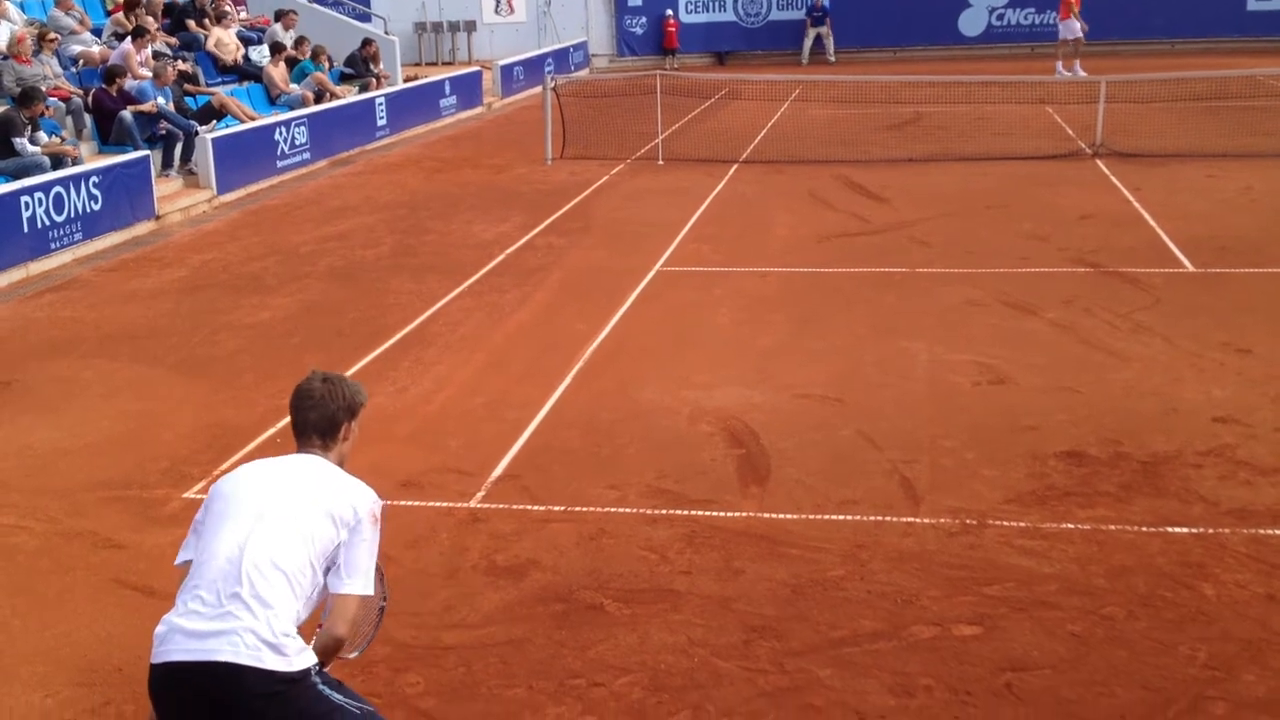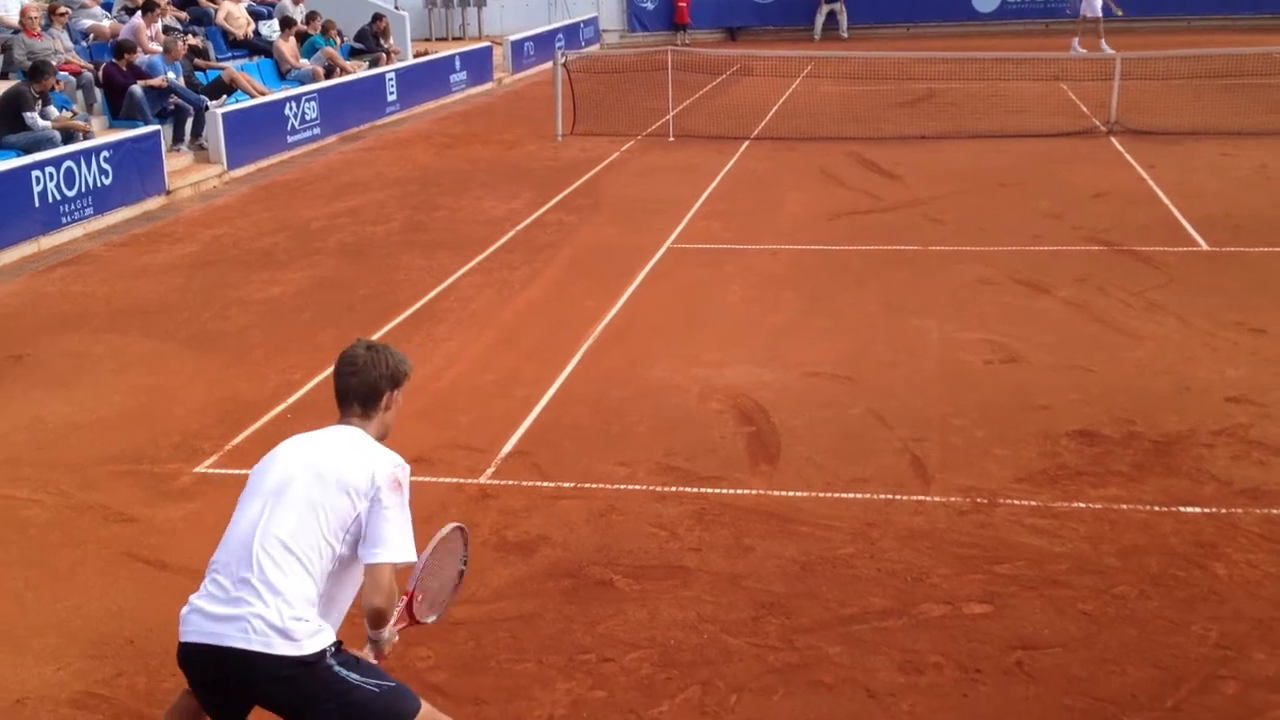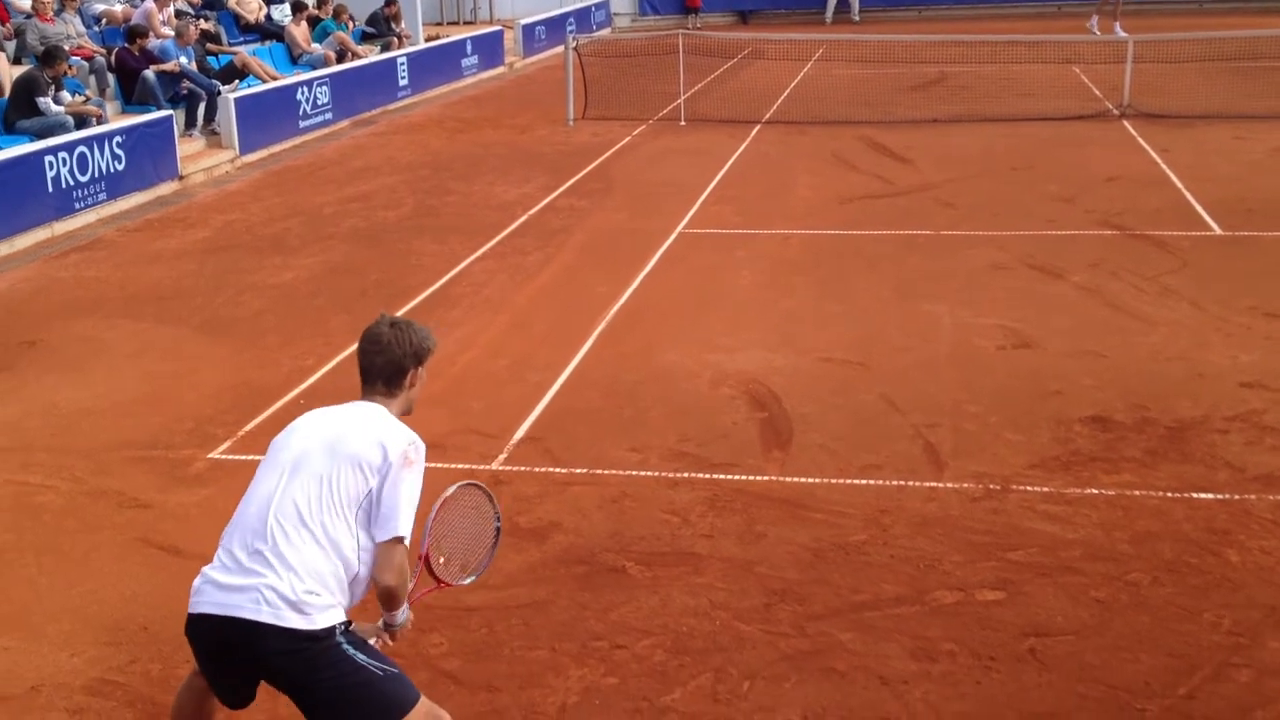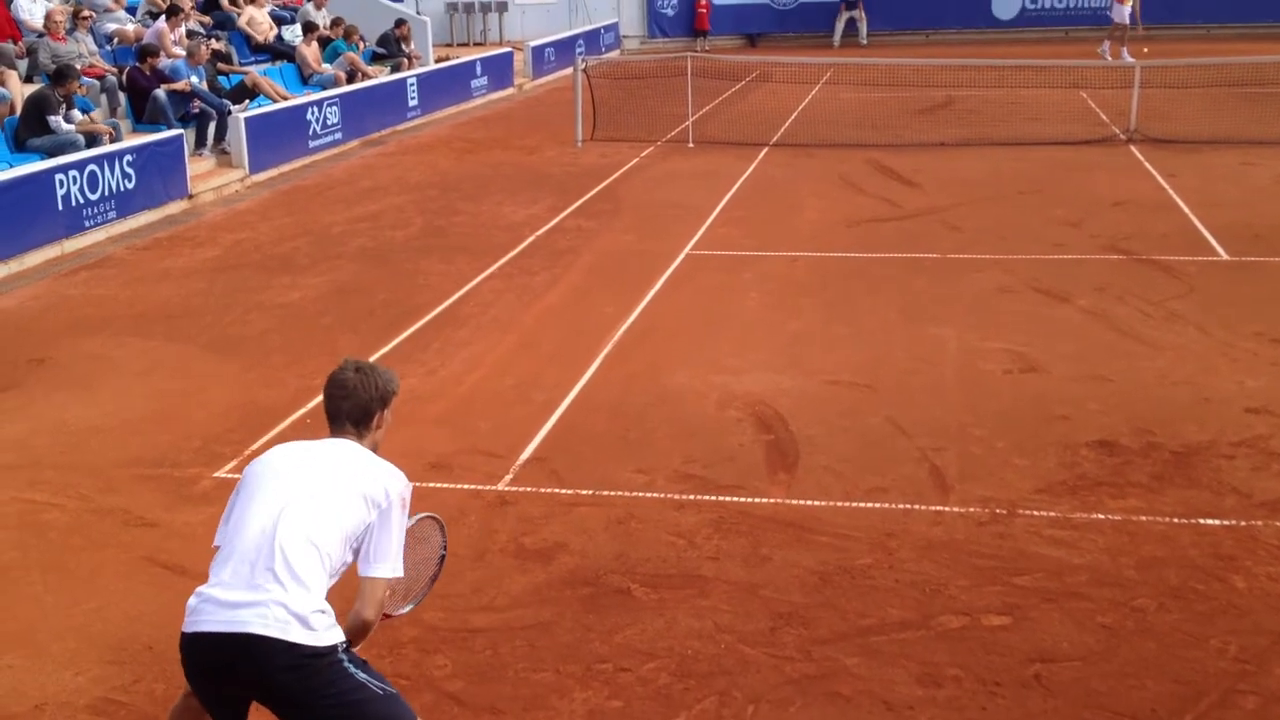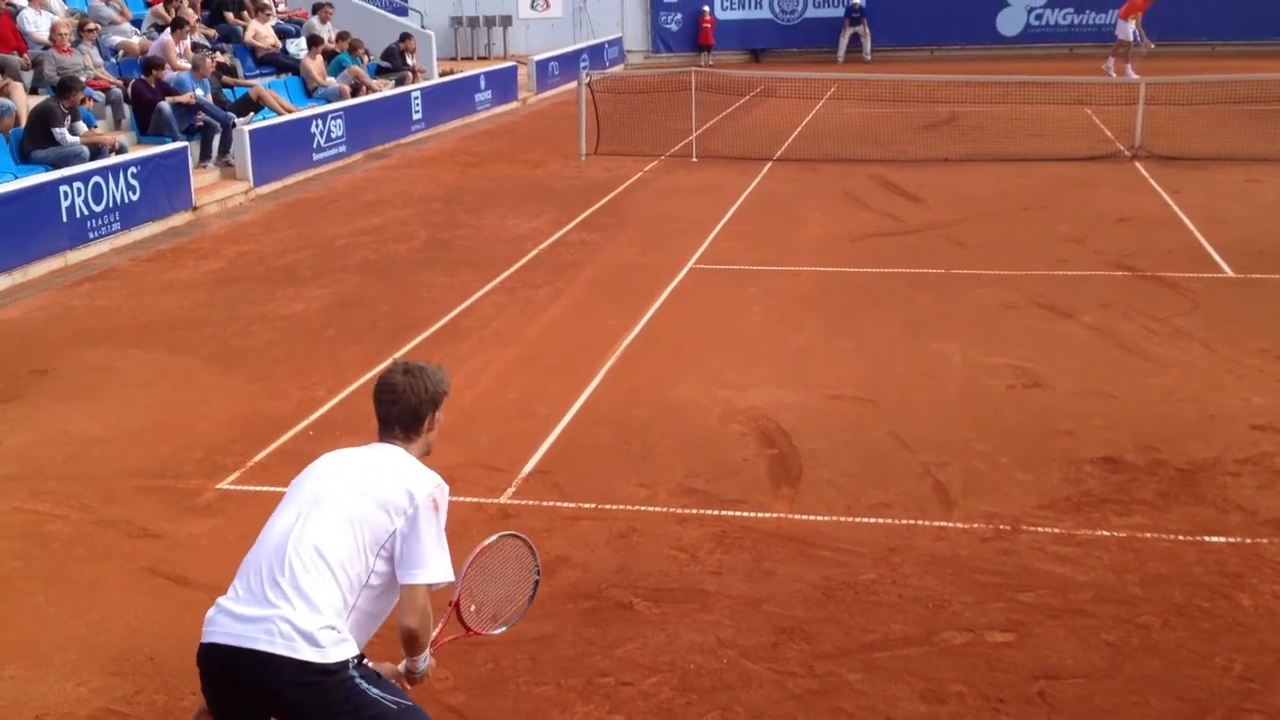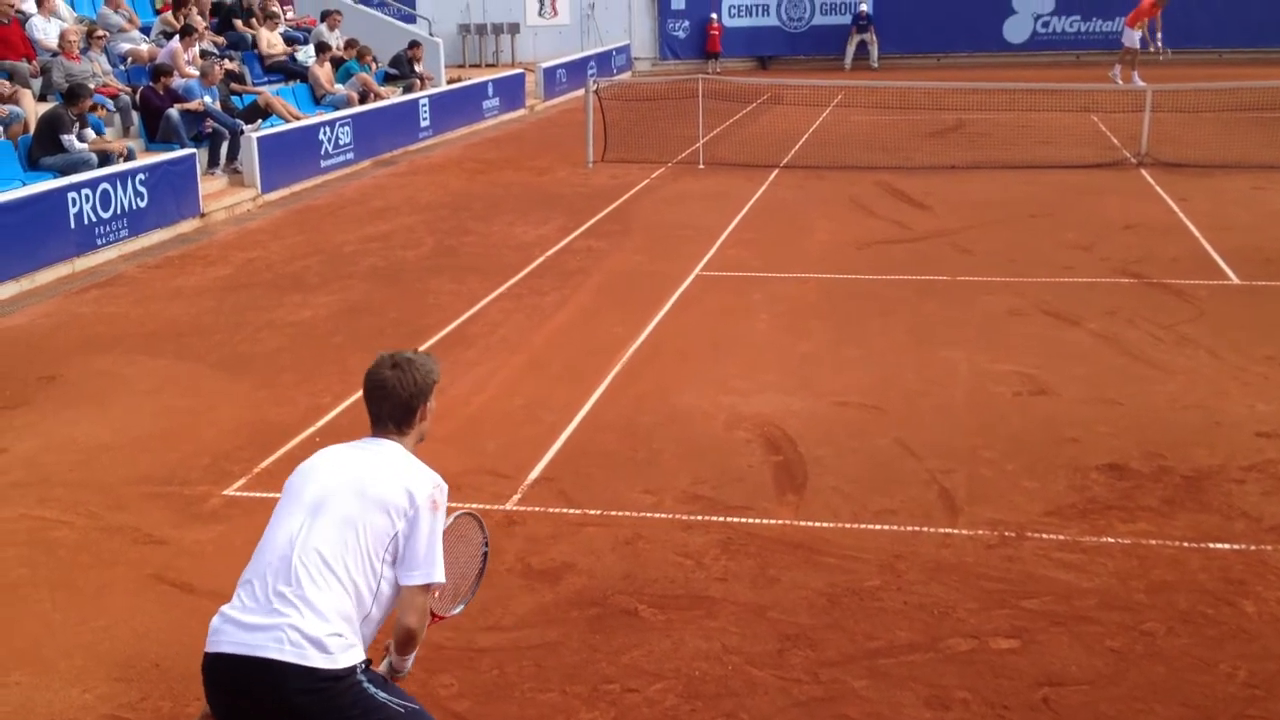
dt=0.4s
person 1, frame 1
left shoulder: (232, 479)
right shoulder: (356, 497)
right elbow: (338, 629)
right wrist: (307, 676)
left hip: (175, 657)
right hip: (261, 666)
person 1, frame 2
left shoulder: (282, 452)
right shoulder: (383, 466)
right elbow: (378, 599)
right wrist: (380, 636)
left hip: (200, 635)
right hip: (276, 646)
person 1, frame 3
left shoulder: (306, 422)
right shoulder: (397, 442)
right elbow: (388, 574)
left wrist: (346, 626)
right wrist: (396, 617)
left hip: (211, 606)
right hip: (288, 621)
left knee: (206, 676)
person 1, frame 4
left shoulder: (268, 459)
right shoulder: (387, 479)
right elbow: (367, 611)
right wrist: (339, 649)
left hip: (207, 628)
right hip: (291, 639)
person 1, frame 5
left shoulder: (327, 462)
right shoulder: (422, 485)
right elbow: (412, 619)
left wrist: (367, 670)
right wrist: (419, 663)
left hip: (222, 640)
right hip: (299, 655)
person 1, frame 6
left shoulder: (318, 460)
right shoulder: (421, 485)
right elbow: (410, 619)
left wrist: (360, 670)
right wrist: (400, 663)
left hip: (227, 650)
right hip: (308, 663)
